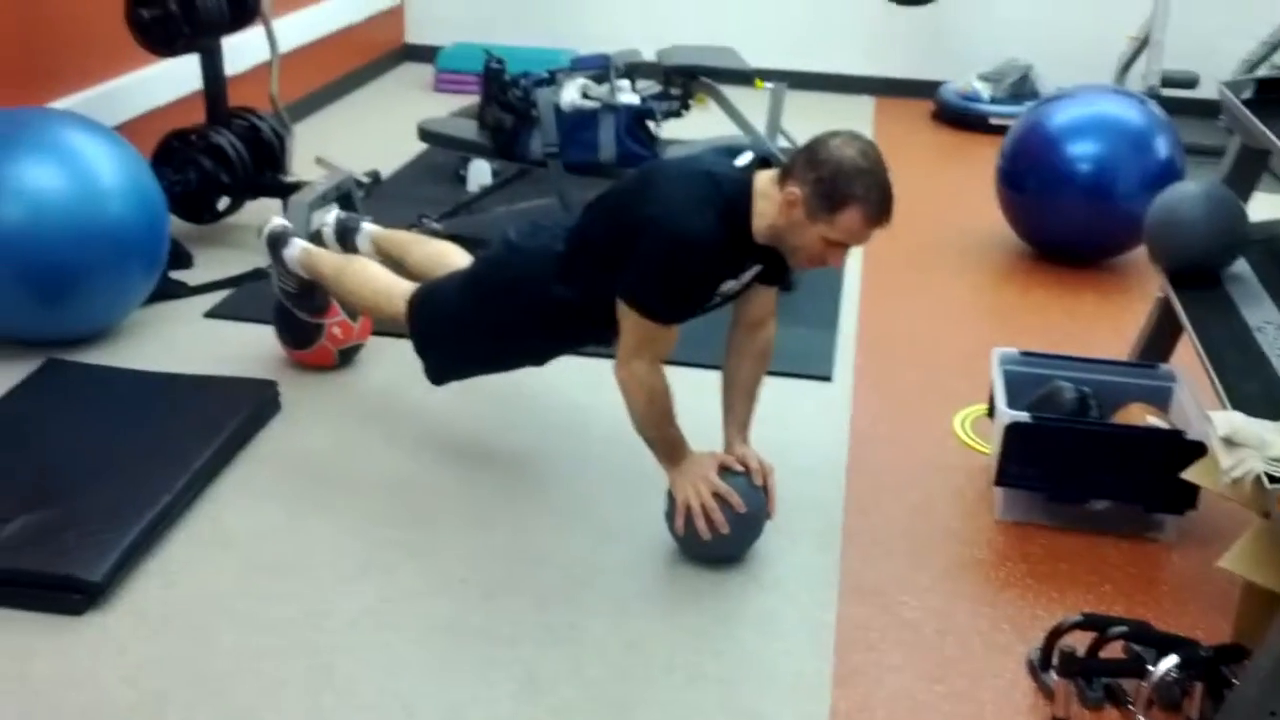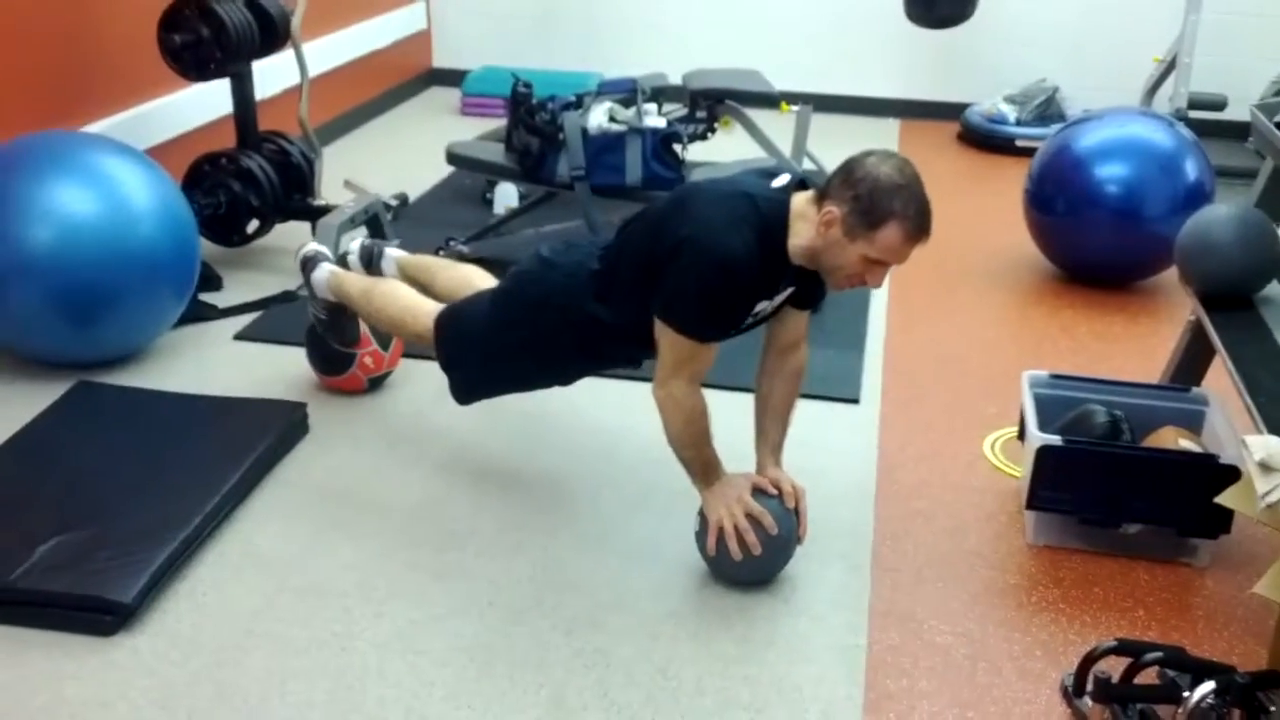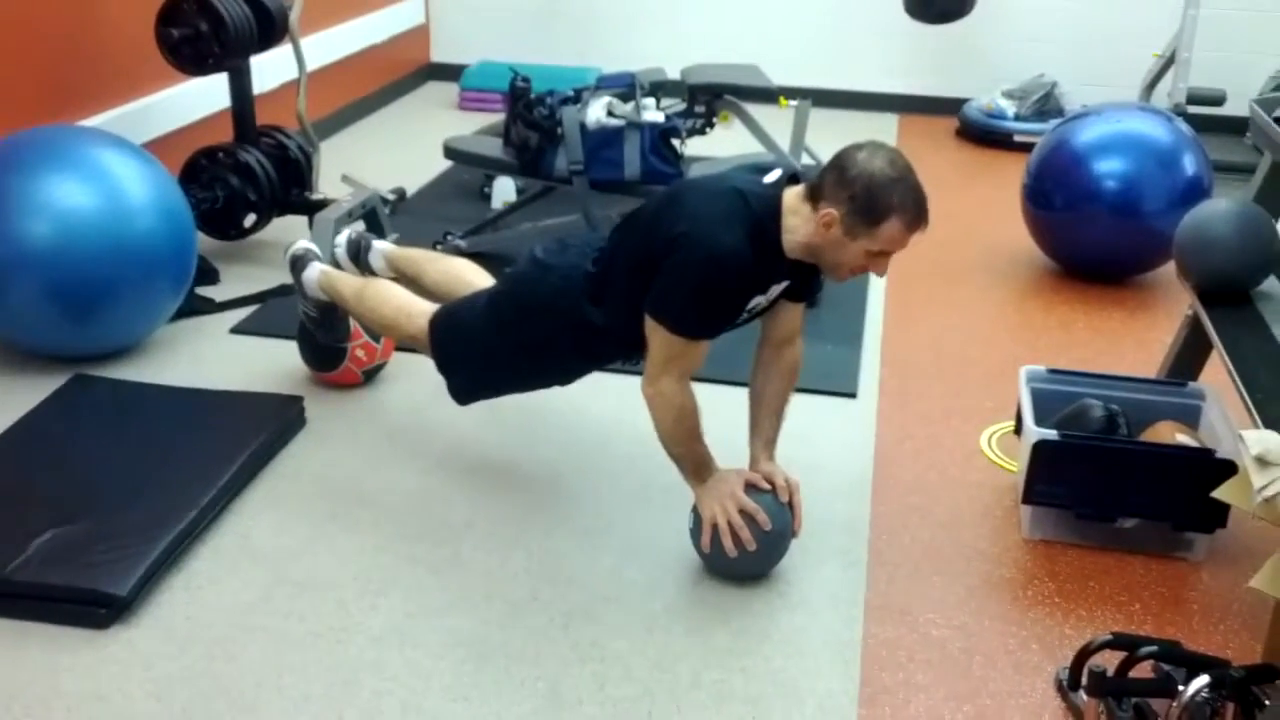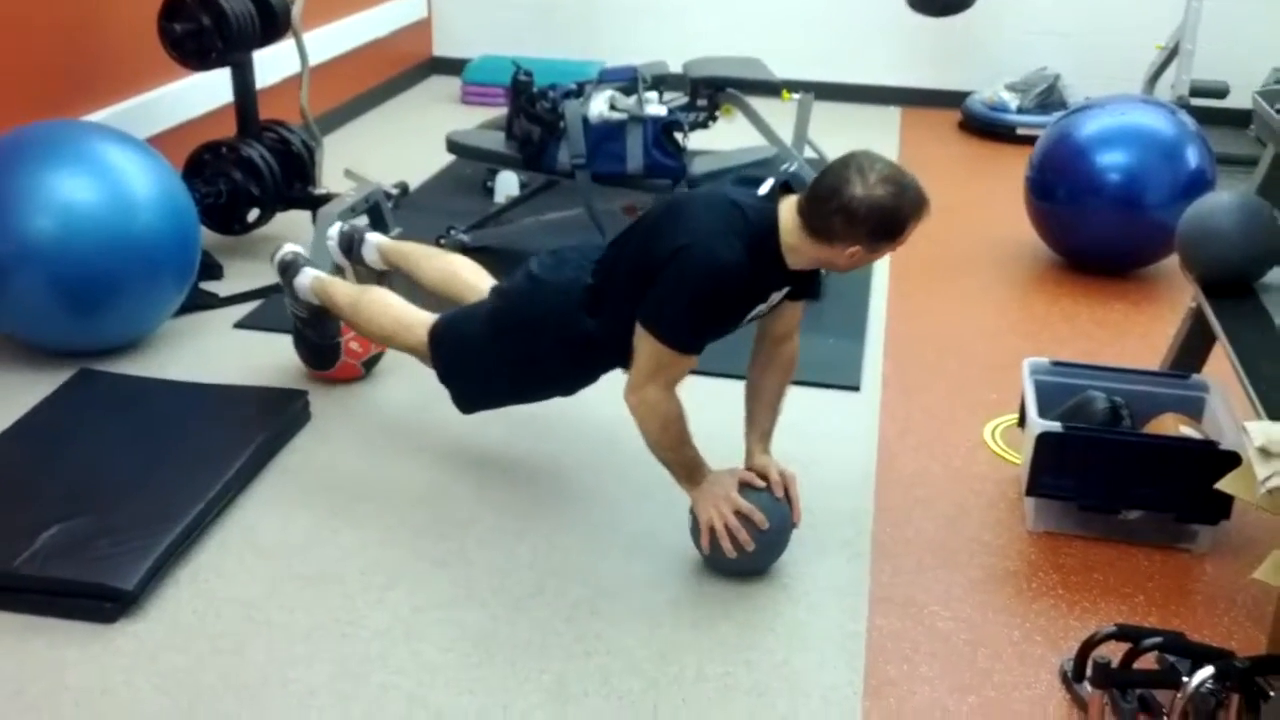
dt=1s
person 1, frame 1
left shoulder: (779, 207)
right shoulder: (687, 228)
left elbow: (754, 328)
right elbow: (637, 364)
left wrist: (738, 439)
right wrist: (679, 464)
left hip: (582, 275)
right hip: (533, 292)
left knee: (456, 273)
right knee: (415, 308)
left ankle: (356, 233)
right ankle: (298, 253)
person 1, frame 2
left shoulder: (811, 229)
right shoulder: (723, 248)
left elbow: (786, 352)
right elbow: (675, 384)
left wrist: (770, 462)
right wrist: (713, 486)
left hip: (610, 295)
right hip: (562, 309)
left knee: (485, 298)
right knee: (444, 326)
left ankle: (384, 259)
right ankle: (330, 277)
person 1, frame 3
left shoulder: (804, 222)
right shoulder: (714, 245)
left elbow: (782, 346)
right elbow: (664, 382)
left wrist: (763, 457)
right wrist: (706, 482)
left hip: (605, 290)
right hip: (557, 312)
left knee: (480, 294)
right knee: (436, 330)
left ankle: (375, 253)
right ankle: (319, 276)
person 1, frame 4
left shoulder: (799, 222)
right shoulder: (713, 260)
left elbow: (778, 340)
right elbow: (648, 391)
left wrist: (759, 450)
right wrist: (700, 484)
left hip: (598, 287)
right hip: (554, 325)
left knee: (483, 293)
right knee: (428, 337)
left ankle: (369, 247)
right ankle: (308, 281)
